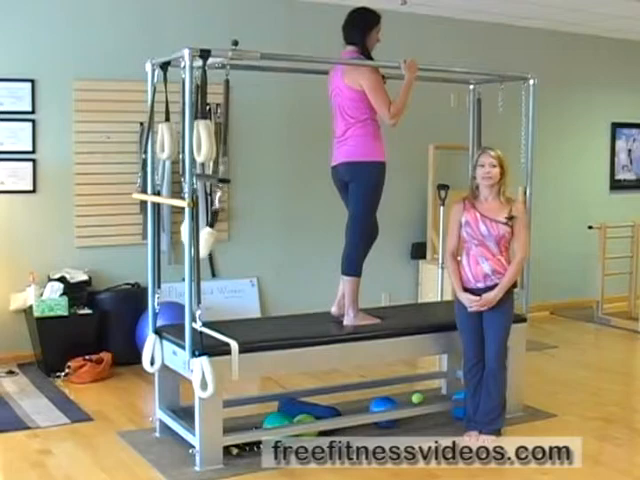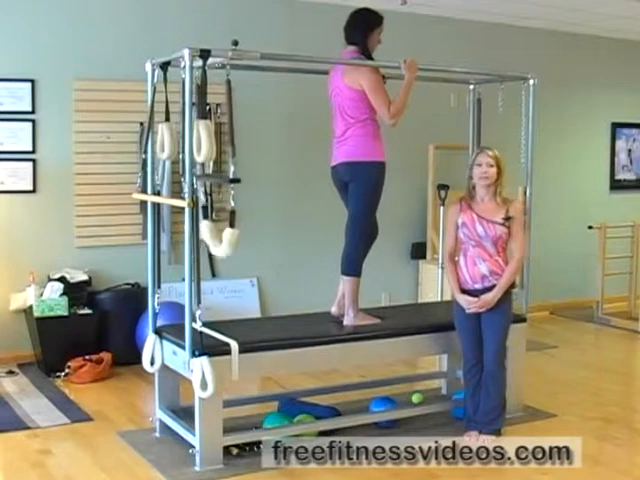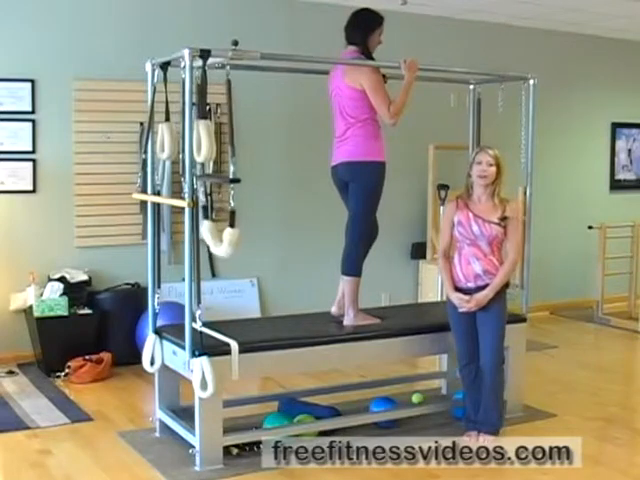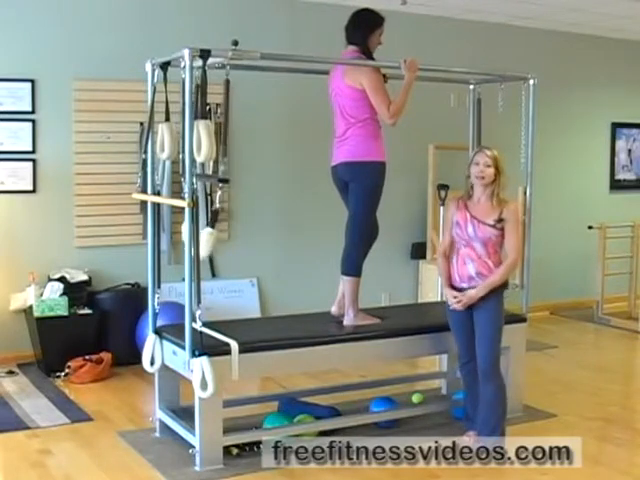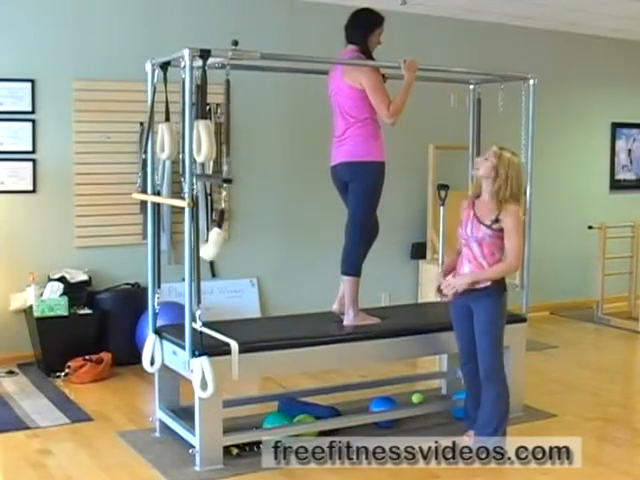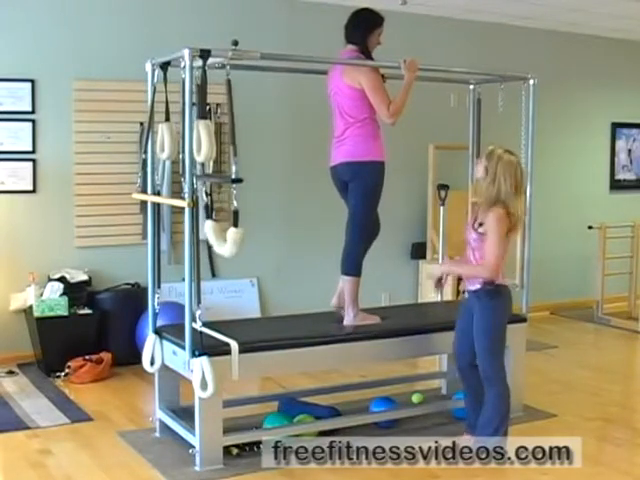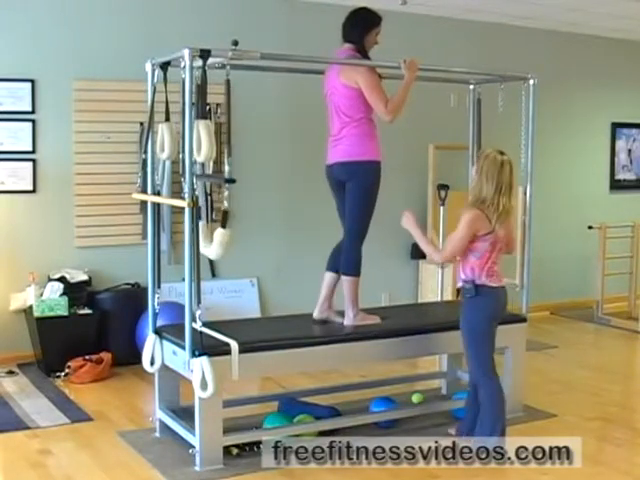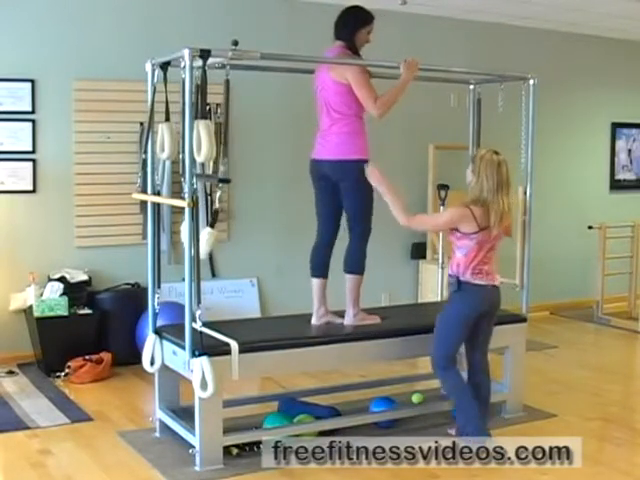
dt=0.4s
person 1, frame 1
left shoulder: (336, 70)
right shoulder: (363, 69)
right elbow: (390, 116)
right wrist: (409, 79)
left hip: (341, 162)
right hip: (364, 161)
left knee: (364, 230)
right knee: (359, 233)
left ankle: (341, 302)
right ankle: (352, 312)
person 1, frame 2
left shoulder: (336, 70)
right shoulder: (364, 69)
right elbow: (390, 116)
right wrist: (409, 80)
left hip: (341, 162)
right hip: (364, 161)
left knee: (364, 231)
right knee: (358, 233)
left ankle: (341, 303)
right ankle: (351, 312)
person 1, frame 3
left shoulder: (337, 70)
right shoulder: (365, 69)
right elbow: (390, 115)
left wrist: (388, 80)
right wrist: (409, 79)
left hip: (341, 162)
right hip: (364, 161)
left knee: (364, 230)
right knee: (358, 233)
left ankle: (341, 303)
right ankle: (352, 312)
person 1, frame 4
left shoulder: (337, 70)
right shoulder: (364, 69)
right elbow: (389, 116)
left wrist: (381, 81)
right wrist: (408, 79)
left hip: (341, 162)
right hip: (364, 161)
left knee: (364, 230)
right knee: (358, 233)
left ankle: (342, 303)
right ankle: (351, 312)
person 1, frame 5
left shoulder: (336, 69)
right shoulder: (364, 67)
right elbow: (389, 115)
left wrist: (378, 81)
right wrist: (409, 79)
left hip: (340, 161)
right hip: (363, 160)
left knee: (365, 229)
right knee: (358, 232)
left ankle: (343, 300)
right ankle: (352, 311)
person 1, frame 6
left shoulder: (336, 68)
right shoulder: (363, 68)
right elbow: (389, 115)
left wrist: (377, 81)
right wrist: (408, 79)
left hip: (340, 162)
right hip: (363, 160)
left knee: (367, 227)
right knee: (358, 232)
left ankle: (342, 295)
right ankle: (352, 312)
person 1, frame 7
left shoulder: (333, 67)
right shoulder: (360, 66)
right elbow: (388, 113)
right wrist: (408, 78)
left hip: (336, 162)
right hip: (360, 160)
left knee: (351, 232)
right knee: (354, 235)
left ankle: (324, 304)
right ankle: (352, 312)
person 1, frame 8
left shoulder: (324, 64)
right shoulder: (349, 63)
right elbow: (376, 108)
right wrist: (405, 78)
left hip: (321, 159)
right hip: (348, 160)
left knee: (325, 234)
right knee: (359, 234)
left ankle: (319, 310)
right ankle: (353, 311)
person 2, frame 1
left shoulder: (514, 208)
right shoulder: (461, 207)
left elbow: (520, 255)
right elbow: (450, 254)
left wrist: (497, 293)
right wrist: (460, 292)
left hip: (500, 294)
right hip: (467, 294)
left knee: (495, 360)
right knee: (472, 360)
left ankle: (490, 425)
right ankle: (473, 421)
person 2, frame 2
left shoulder: (511, 209)
right shoulder: (458, 208)
left elbow: (518, 256)
right elbow: (449, 255)
left wrist: (495, 294)
right wrist: (458, 293)
left hip: (497, 294)
right hip: (466, 295)
left knee: (493, 361)
right knee: (472, 361)
left ankle: (490, 425)
right ankle: (473, 422)
person 2, frame 3
left shoulder: (508, 209)
right shoulder: (454, 206)
left elbow: (513, 257)
right elbow: (443, 253)
left wrist: (487, 293)
right wrist: (451, 291)
left hip: (492, 294)
right hip: (459, 294)
left knee: (491, 362)
right knee: (467, 361)
left ankle: (489, 426)
right ankle: (473, 422)
person 2, frame 4
left shoulder: (507, 210)
right shoulder: (455, 206)
left elbow: (512, 258)
right elbow: (444, 252)
left wrist: (479, 292)
right wrist: (446, 288)
left hip: (488, 295)
right hip: (456, 294)
left knee: (487, 365)
right knee: (467, 362)
left ankle: (490, 435)
right ankle: (474, 423)
person 2, frame 5
left shoulder: (508, 211)
right shoulder: (468, 205)
left elbow: (513, 262)
left wrist: (469, 278)
right wrist: (444, 273)
left hip: (488, 295)
right hip: (460, 294)
left knee: (490, 367)
right knee: (468, 363)
left ankle: (491, 437)
right ankle: (475, 425)
person 2, frame 6
left shoulder: (497, 214)
right shoulder: (482, 207)
left elbow: (490, 268)
left wrist: (448, 268)
right wrist: (450, 265)
left hip: (490, 298)
right hip: (474, 296)
left knee: (490, 370)
right knee: (464, 360)
left ankle: (491, 438)
right ankle: (478, 426)
person 2, frame 7
left shoulder: (474, 215)
right shoulder: (502, 213)
left elbow: (441, 257)
right elbow: (509, 248)
left wrist: (414, 228)
left hip: (479, 296)
right hip: (492, 293)
left knee: (483, 370)
right knee: (478, 365)
left ankle: (491, 441)
right ankle: (471, 427)
person 2, frame 8
left shoulder: (463, 214)
right shoulder: (501, 212)
left elbow: (408, 221)
left wrist: (383, 187)
left hip: (467, 293)
right hip: (491, 292)
left knee: (442, 362)
right knee: (478, 361)
left ankle: (475, 431)
right ankle: (470, 429)
